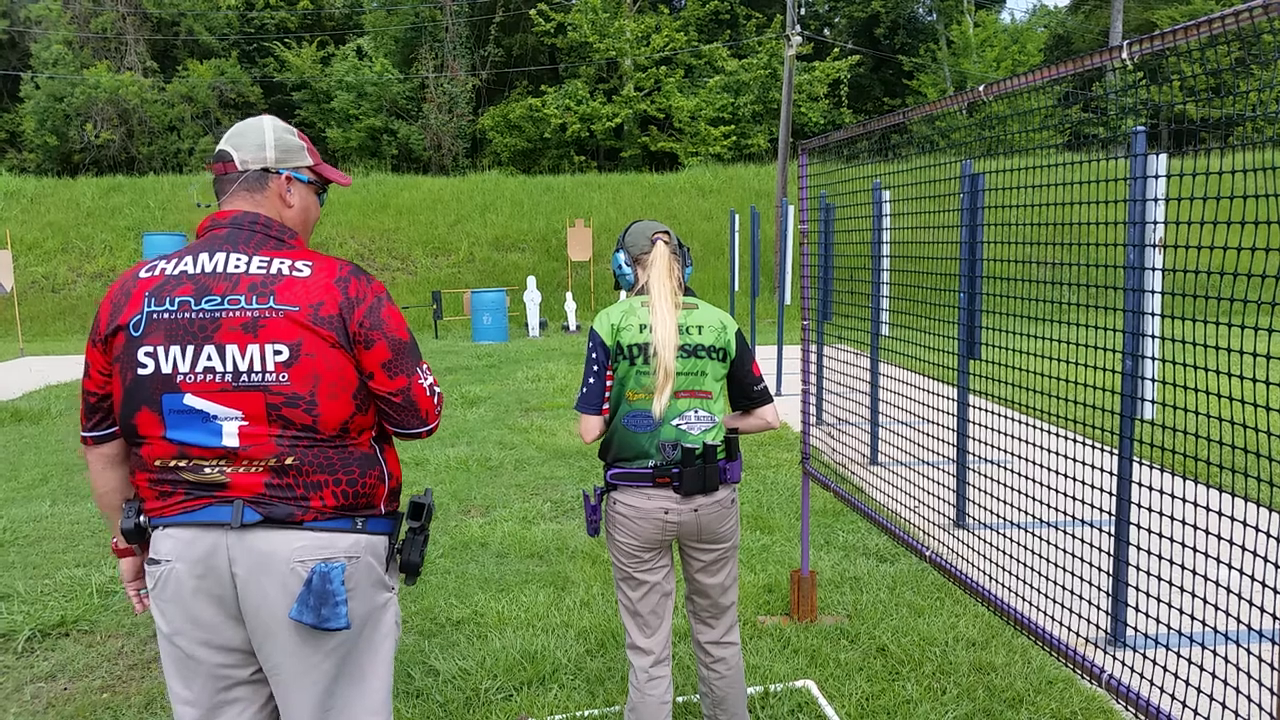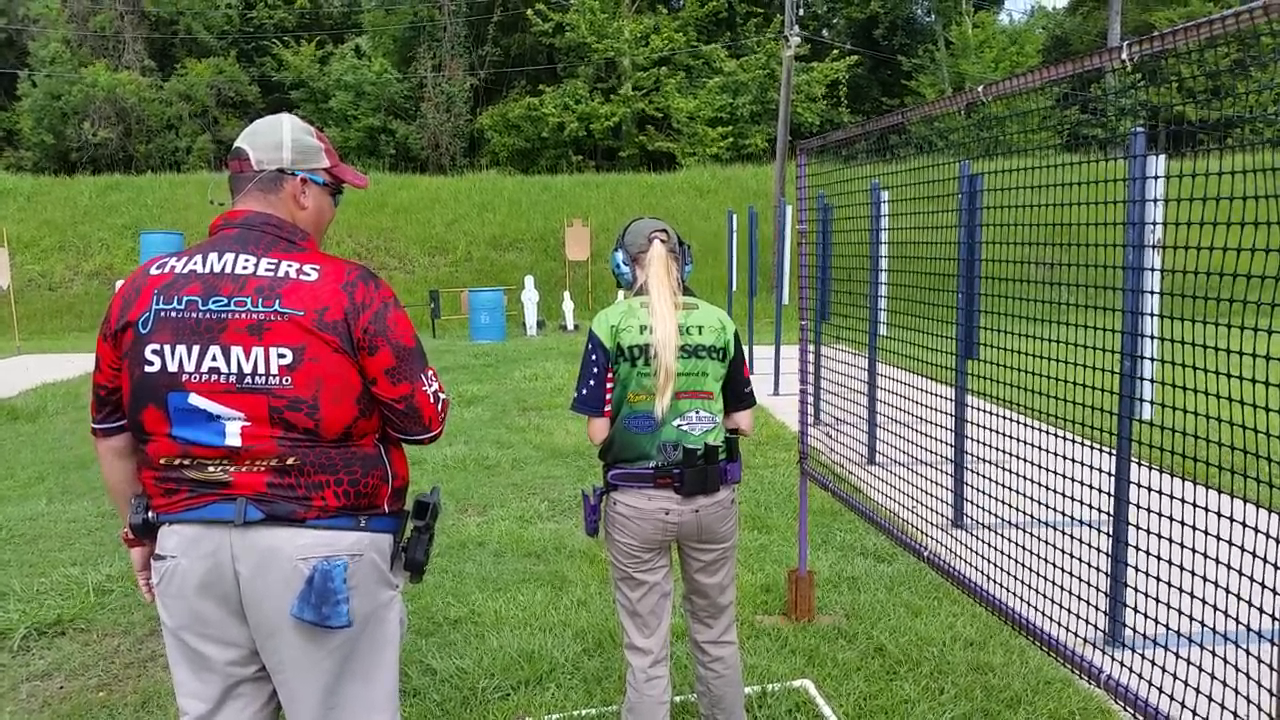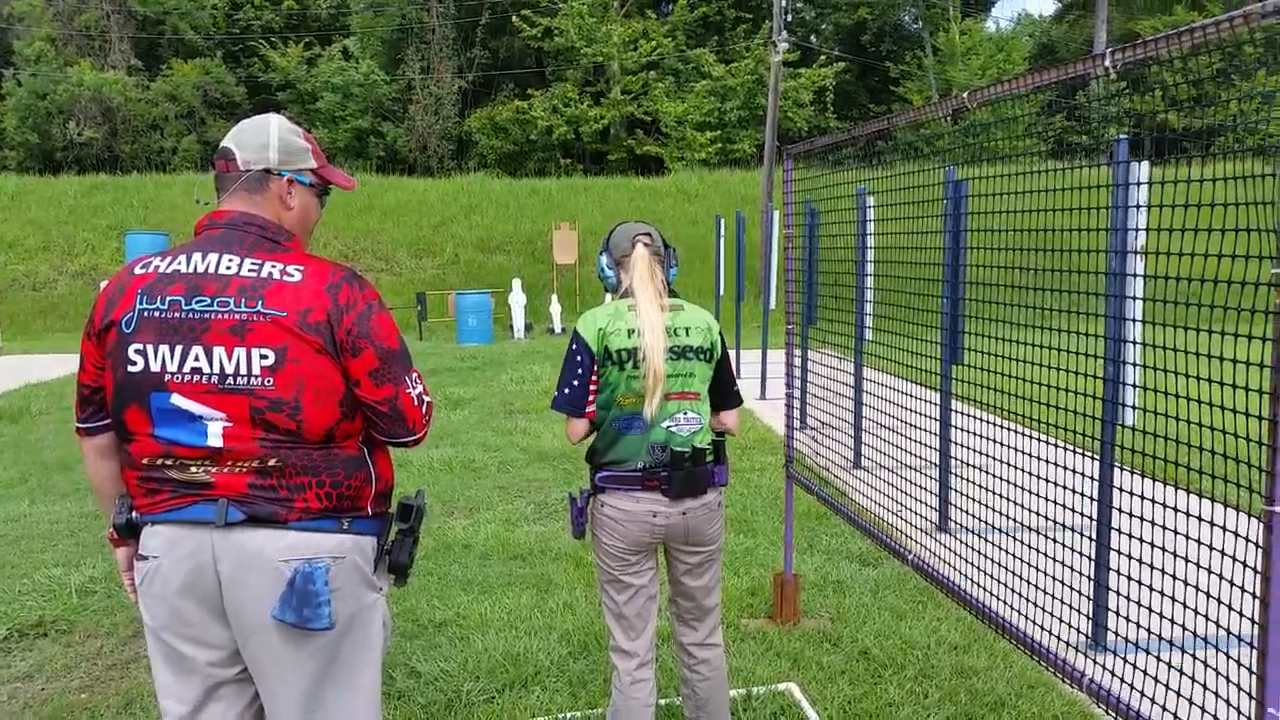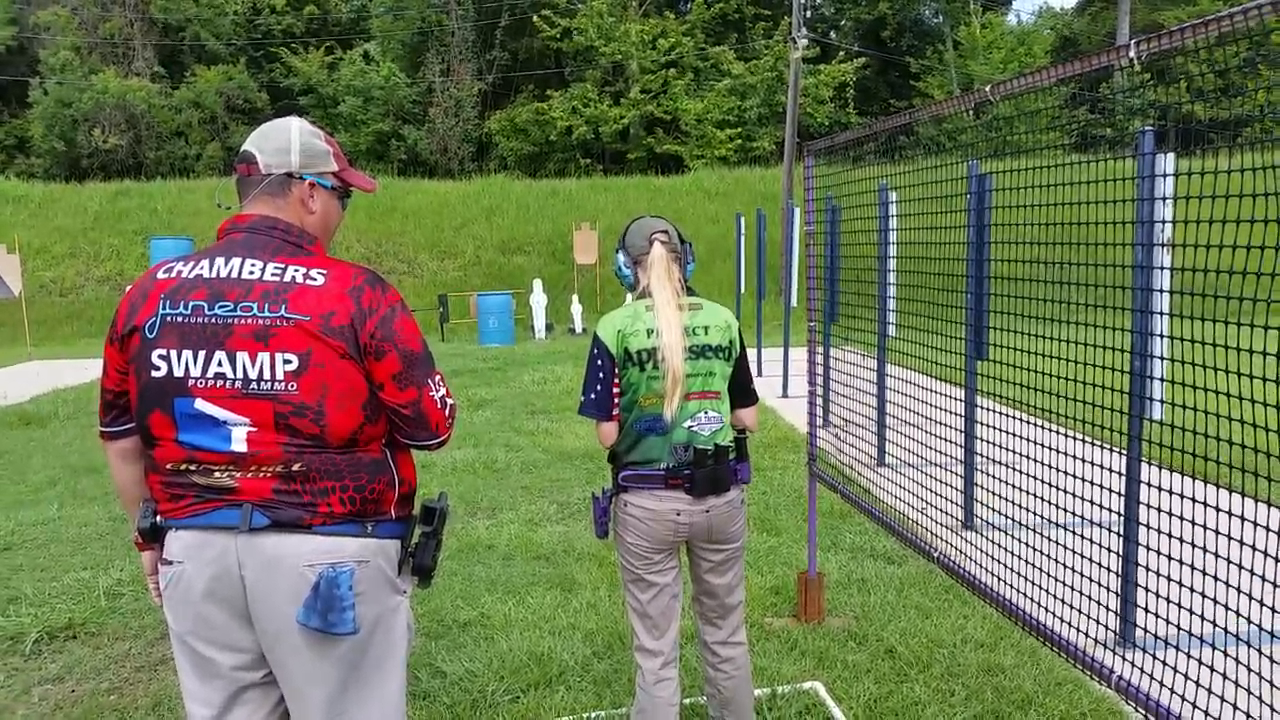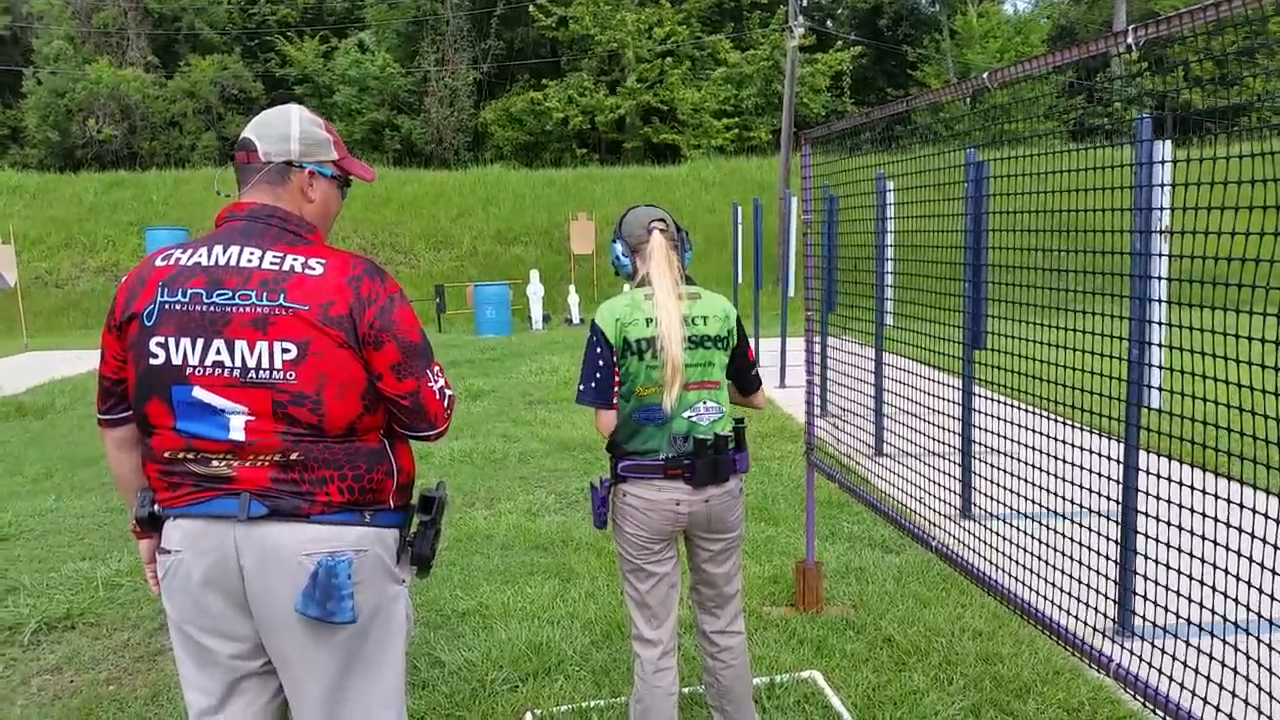
dt=1s
person 1, frame 1
left shoulder: (129, 293)
right shoulder: (341, 286)
left elbow: (103, 443)
right elbow: (420, 418)
left wrist: (129, 541)
left hip: (184, 549)
right hip: (316, 551)
person 1, frame 2
left shoulder: (142, 289)
right shoulder: (348, 289)
left elbow: (113, 435)
right elbow: (424, 422)
left wrist: (139, 531)
left hip: (190, 545)
right hip: (322, 550)
person 1, frame 3
left shoulder: (126, 288)
right shoulder: (333, 289)
left elbow: (97, 435)
right elbow: (409, 424)
left wrist: (125, 531)
left hip: (172, 546)
right hip: (304, 552)
person 1, frame 4
left shoulder: (147, 294)
right shoulder: (356, 292)
left elbow: (121, 439)
right elbow: (432, 428)
left wrist: (152, 536)
left hip: (197, 551)
right hip: (327, 556)
person 1, frame 5
left shoulder: (146, 282)
right shoulder: (354, 283)
left elbow: (120, 428)
right elbow: (430, 418)
left wrist: (149, 526)
left hip: (195, 540)
right hip: (327, 545)
person 2, frame 1
left shoulder: (613, 322)
right shoulder: (720, 322)
left elbow: (590, 430)
right elbow: (767, 417)
left hip: (638, 501)
right hip: (712, 497)
left knee: (648, 648)
right knee: (719, 632)
person 2, frame 2
left shoulder: (611, 323)
right shoulder: (719, 322)
left elbow: (598, 432)
right elbow: (742, 423)
left hip: (637, 502)
right hip: (711, 497)
left knee: (646, 648)
right knee: (717, 634)
person 2, frame 3
left shoulder: (596, 325)
right shoulder: (704, 323)
left elbow: (576, 430)
right elbow: (728, 422)
left hip: (625, 503)
right hip: (698, 498)
left knee: (632, 650)
right knee: (702, 636)
person 2, frame 4
left shoulder: (616, 328)
right shoulder: (723, 320)
left elbow: (608, 434)
right elbow: (747, 419)
left hip: (648, 502)
right hip: (720, 495)
left knee: (655, 648)
right knee: (726, 634)
person 2, frame 5
left shoulder: (614, 315)
right shoulder: (721, 309)
left elbow: (606, 424)
right elbow: (754, 397)
left hip: (646, 492)
right hip: (719, 486)
left knee: (654, 639)
right knee: (724, 623)
